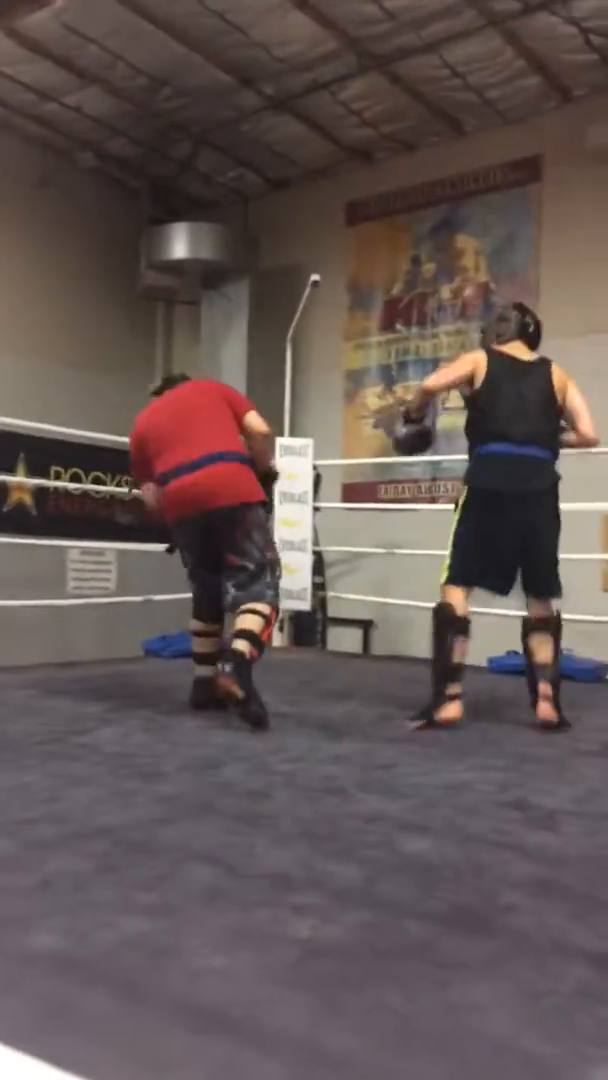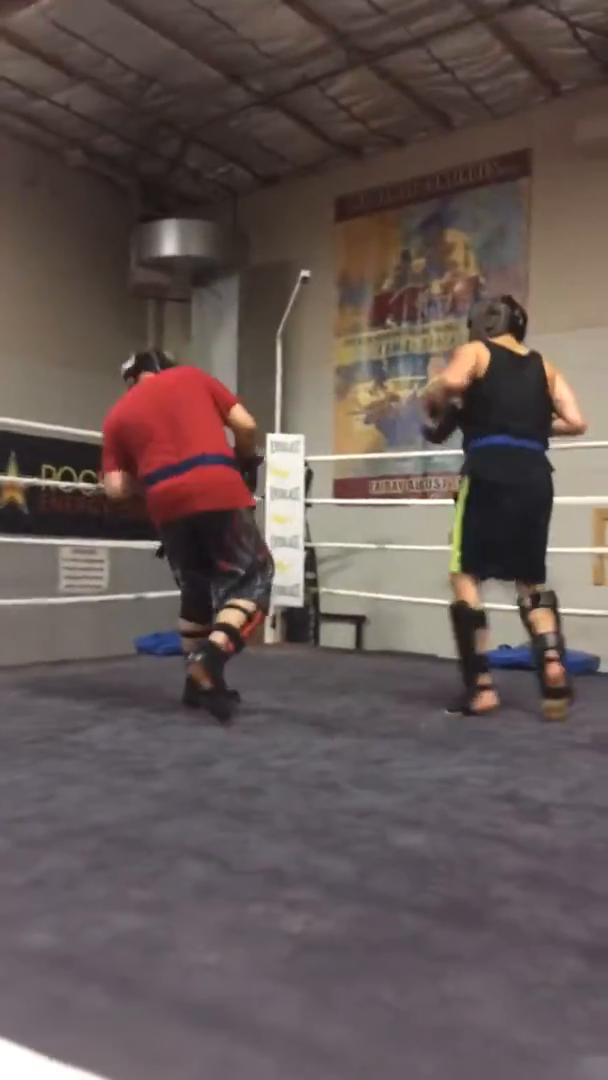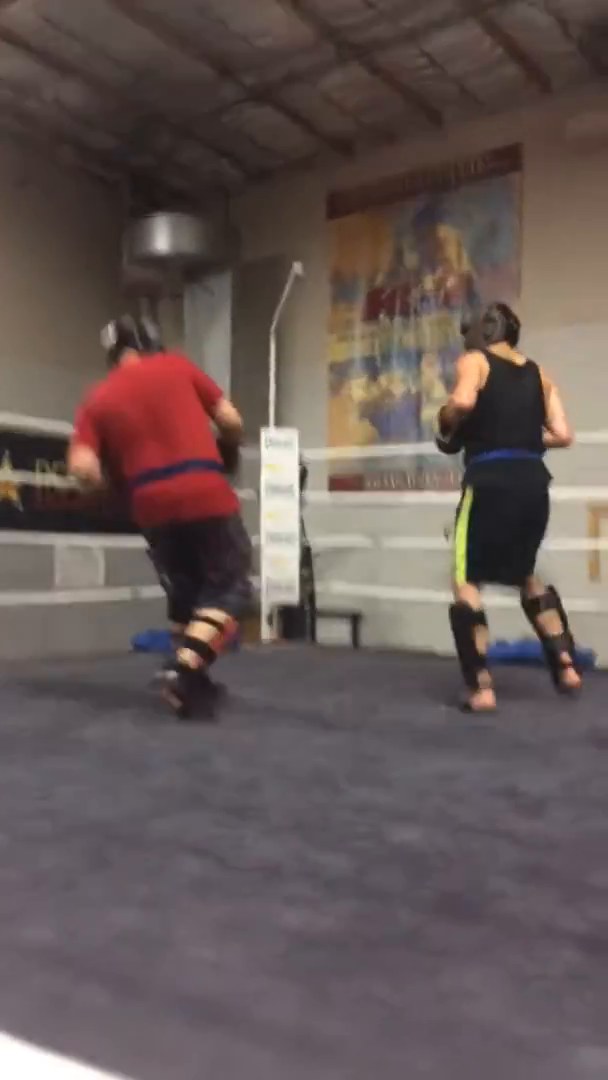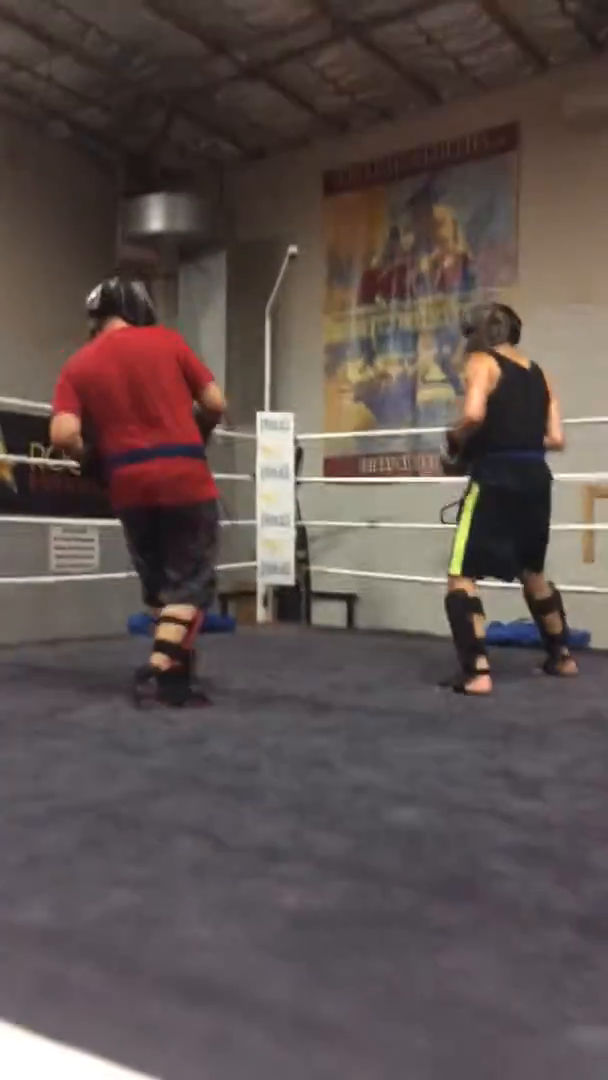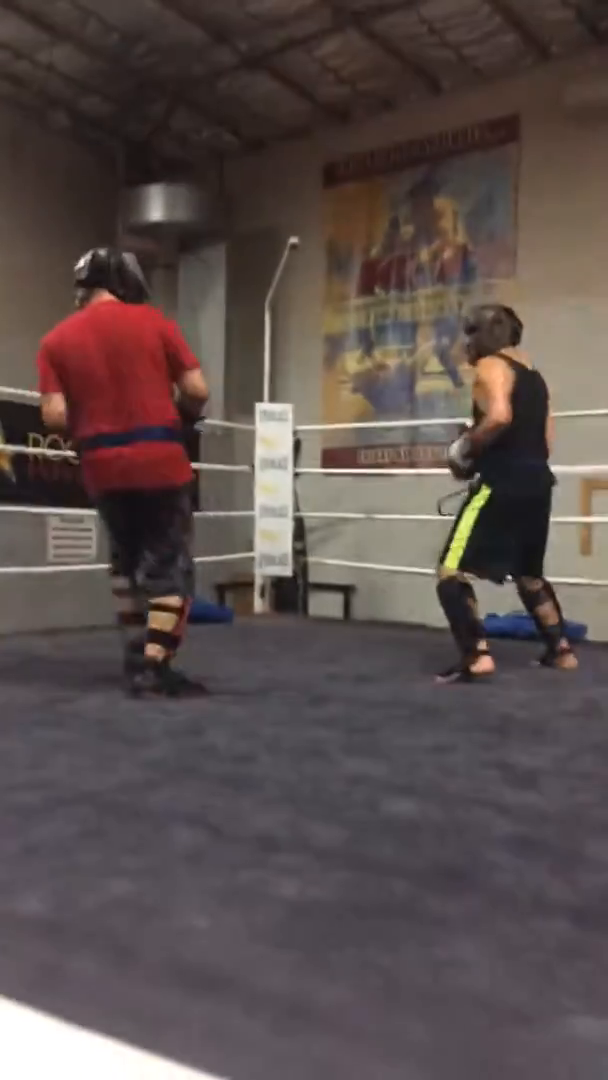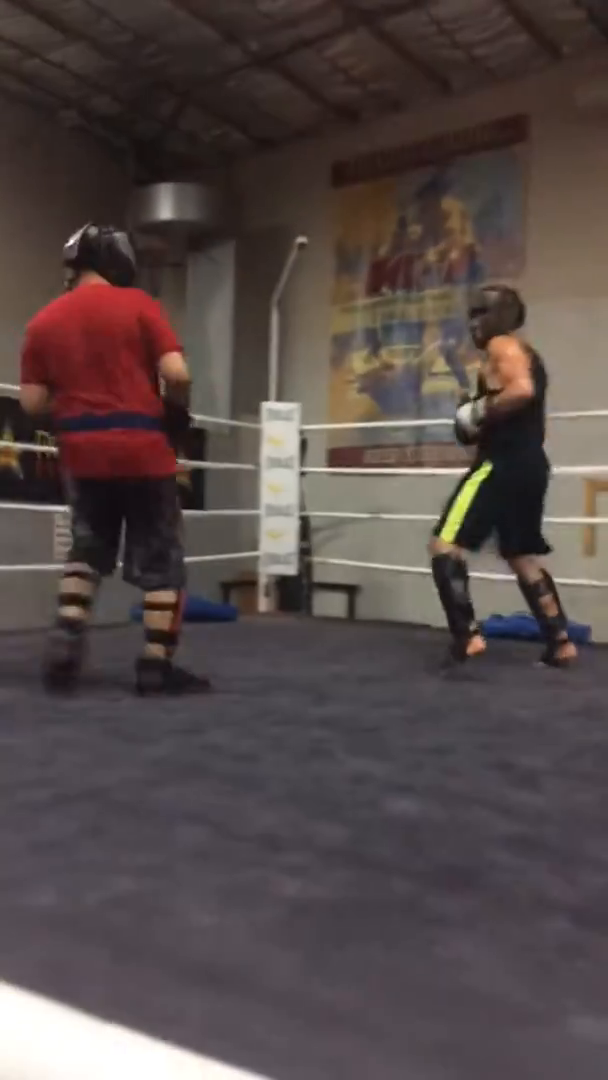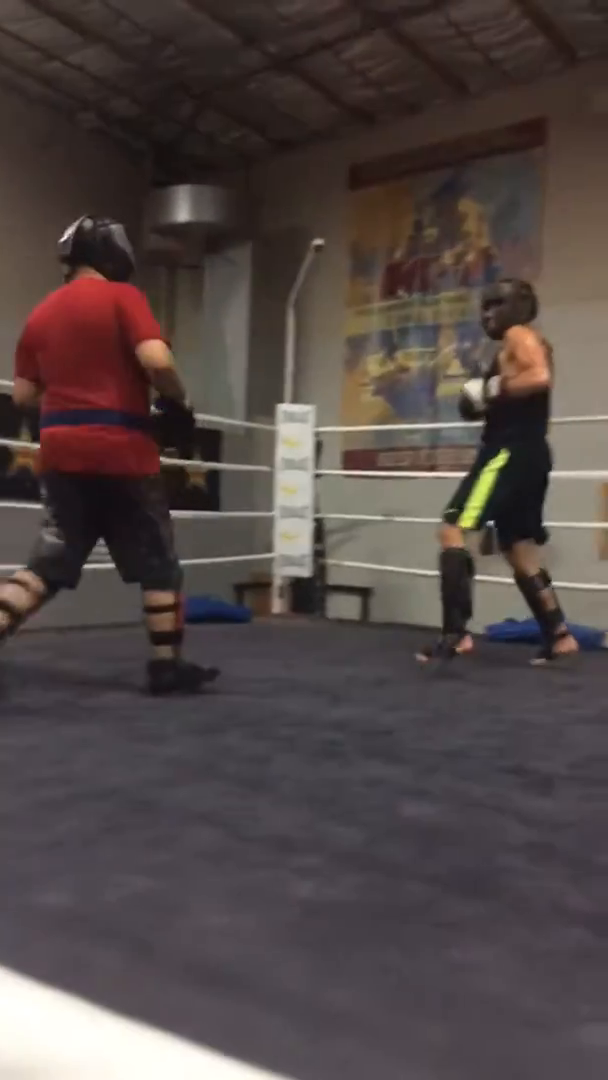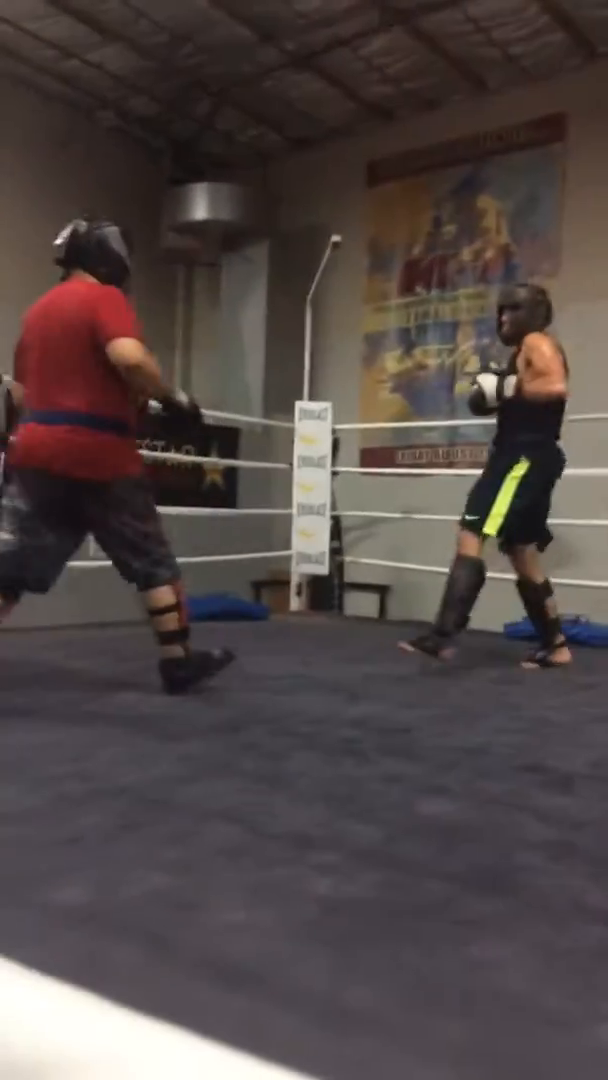
dt=0.1s
person 1, frame 1
left shoulder: (143, 422)
right shoulder: (212, 389)
left elbow: (150, 497)
right elbow: (259, 430)
right wrist: (265, 478)
left hip: (181, 505)
right hip: (232, 489)
left knee: (207, 594)
right knee: (260, 587)
left ankle: (205, 682)
right ankle: (235, 666)
person 1, frame 2
left shoulder: (118, 414)
right shoulder: (193, 377)
left elbow: (115, 488)
right elbow: (245, 424)
right wrist: (249, 464)
left hip: (167, 503)
right hip: (220, 492)
left knee: (196, 594)
right knee: (252, 584)
left ankle: (200, 679)
right ankle: (211, 659)
person 1, frame 3
left shoulder: (97, 400)
right shoulder: (178, 366)
left elbow: (82, 467)
right elbow: (231, 422)
right wrist: (228, 455)
left hip: (151, 505)
right hip: (207, 495)
left knee: (184, 598)
right knee: (228, 594)
left ankle: (187, 677)
right ankle: (181, 679)
person 1, frame 4
left shoulder: (78, 366)
right shoulder: (166, 340)
left elbow: (64, 433)
right elbow: (215, 403)
left wrist: (92, 456)
right wrist: (200, 429)
left hip: (129, 486)
right hip: (184, 479)
left knee: (156, 580)
right knee: (189, 581)
left ankle: (166, 662)
right ankle: (159, 674)
person 1, frame 5
left shoulder: (57, 339)
right shoulder: (152, 321)
left elbow: (54, 415)
right elbow: (197, 389)
right wrist: (184, 415)
left hip: (102, 467)
right hip: (160, 462)
left knee: (126, 558)
right knee: (168, 568)
left ankle: (136, 645)
right ankle: (153, 668)
person 1, frame 6
left shoulder: (43, 322)
right shoulder: (138, 305)
left elbow: (32, 402)
right elbow: (177, 373)
right wrist: (177, 409)
left hip: (81, 455)
right hip: (143, 451)
left knee: (89, 551)
right knee: (160, 561)
left ankle: (66, 637)
right ankle: (156, 666)
person 1, frame 7
left shoulder: (40, 313)
right shoulder: (124, 297)
right elbow: (157, 360)
right wrist: (176, 402)
left hip: (59, 449)
right hip: (120, 451)
left knee: (54, 556)
right knee: (157, 563)
right ankle: (167, 666)
person 1, frame 8
right shoulder: (106, 299)
right elbow: (128, 356)
right wrist: (174, 400)
right hip: (100, 453)
right knee: (151, 560)
right ankle: (178, 661)
person 2, frame 1
left shoulder: (478, 360)
right shoulder: (555, 374)
left elbow: (429, 388)
right elbow: (586, 434)
left wrist: (410, 414)
left hip: (490, 483)
right hip: (539, 487)
left knee: (454, 587)
right knee: (542, 597)
left ankle: (447, 698)
right ankle: (546, 700)
person 2, frame 2
left shoulder: (476, 351)
right shoulder: (543, 365)
left elbow: (451, 383)
right elbow: (574, 422)
left wrist: (434, 406)
left hip: (488, 473)
right hip: (534, 475)
left knee: (465, 577)
right knee: (531, 581)
left ankle: (479, 686)
right ankle: (553, 669)
person 2, frame 3
left shoulder: (474, 361)
right shoulder: (536, 373)
left elbow: (462, 402)
right elbow: (562, 435)
left wrist: (444, 427)
left hip: (489, 482)
right hip: (532, 482)
left knee: (466, 585)
right knee: (526, 577)
left ankle: (480, 686)
right ankle: (566, 664)
person 2, frame 4
left shoulder: (481, 364)
right shoulder: (539, 376)
left elbow: (473, 414)
right elbow: (556, 439)
left wrist: (453, 445)
left hip: (495, 481)
right hip: (536, 481)
left knee: (460, 576)
right knee: (531, 572)
left ankle: (477, 672)
right ankle: (562, 655)
person 2, frame 5
left shoulder: (491, 368)
right shoulder: (533, 376)
left elbow: (499, 417)
right elbow: (545, 444)
left wrist: (468, 448)
left hip: (500, 483)
right hip: (535, 484)
left knee: (451, 569)
right knee: (527, 571)
left ankle: (476, 655)
right ankle: (561, 650)
person 2, frame 6
left shoulder: (502, 347)
right shoulder: (529, 356)
left elbow: (522, 391)
left wrist: (480, 411)
right wrist: (484, 421)
left hip: (503, 462)
right hip: (531, 466)
left knee: (445, 544)
right knee: (523, 556)
left ankle: (467, 635)
right ankle: (560, 642)
person 2, frame 7
left shoulder: (515, 336)
right shoulder: (529, 343)
left elbow: (539, 376)
left wrist: (491, 391)
right wrist: (489, 397)
left hip: (509, 452)
right hip: (527, 453)
left knee: (453, 531)
right knee: (518, 547)
left ankle: (456, 633)
right ankle: (558, 636)
person 2, frame 8
left shoulder: (536, 343)
right shoulder: (532, 350)
left elbow: (557, 388)
left wrist: (505, 388)
right wrist: (496, 394)
left hip: (526, 458)
right hip: (531, 459)
left knee: (471, 537)
right knee: (523, 552)
left ankle: (442, 635)
right ankle: (555, 645)
